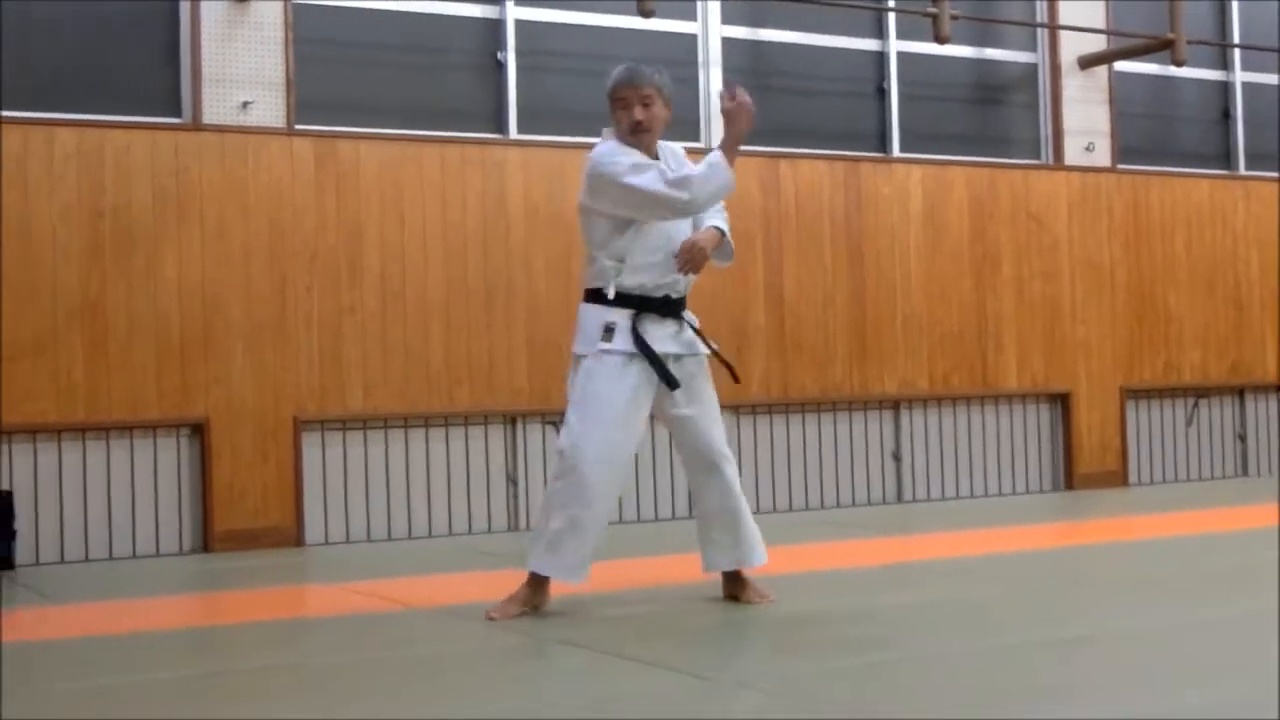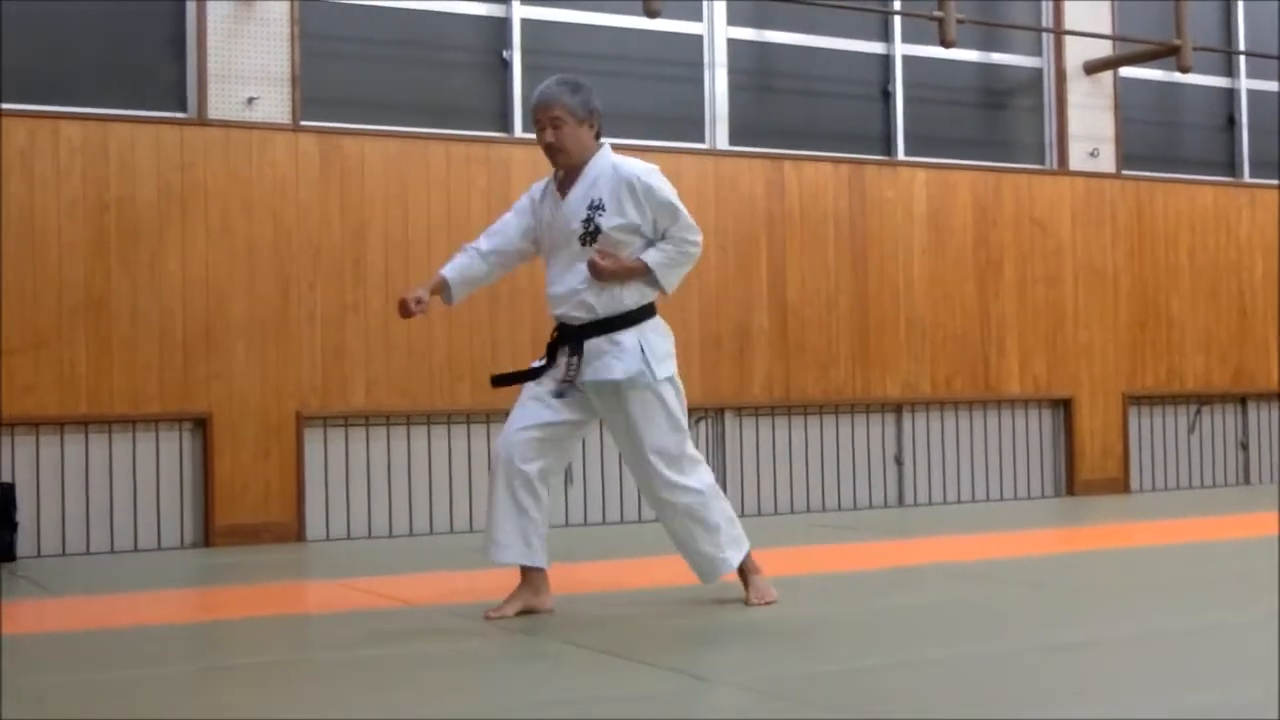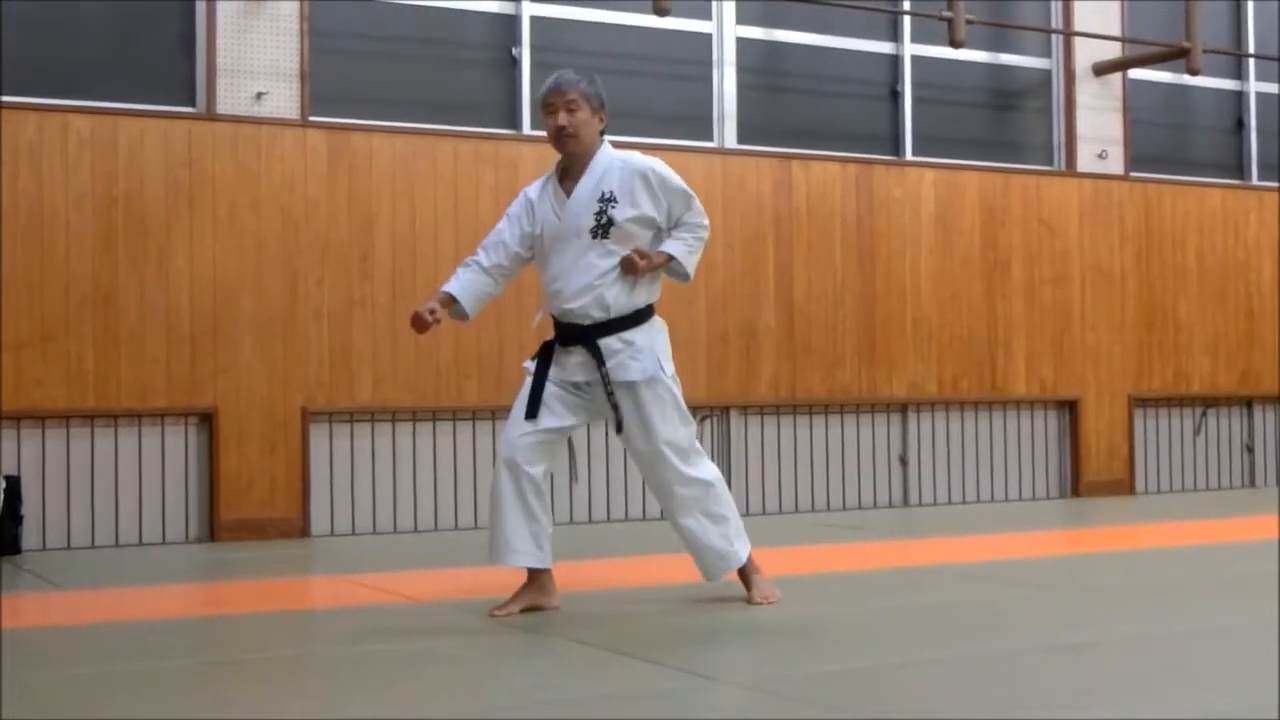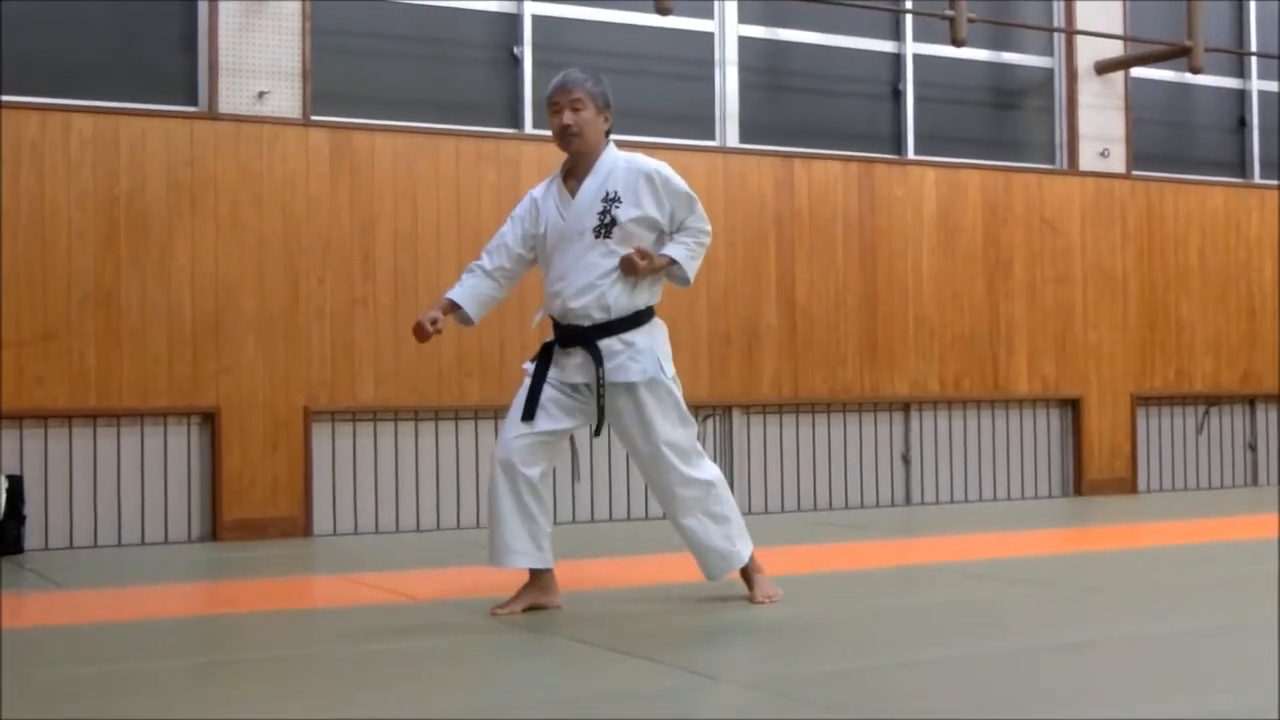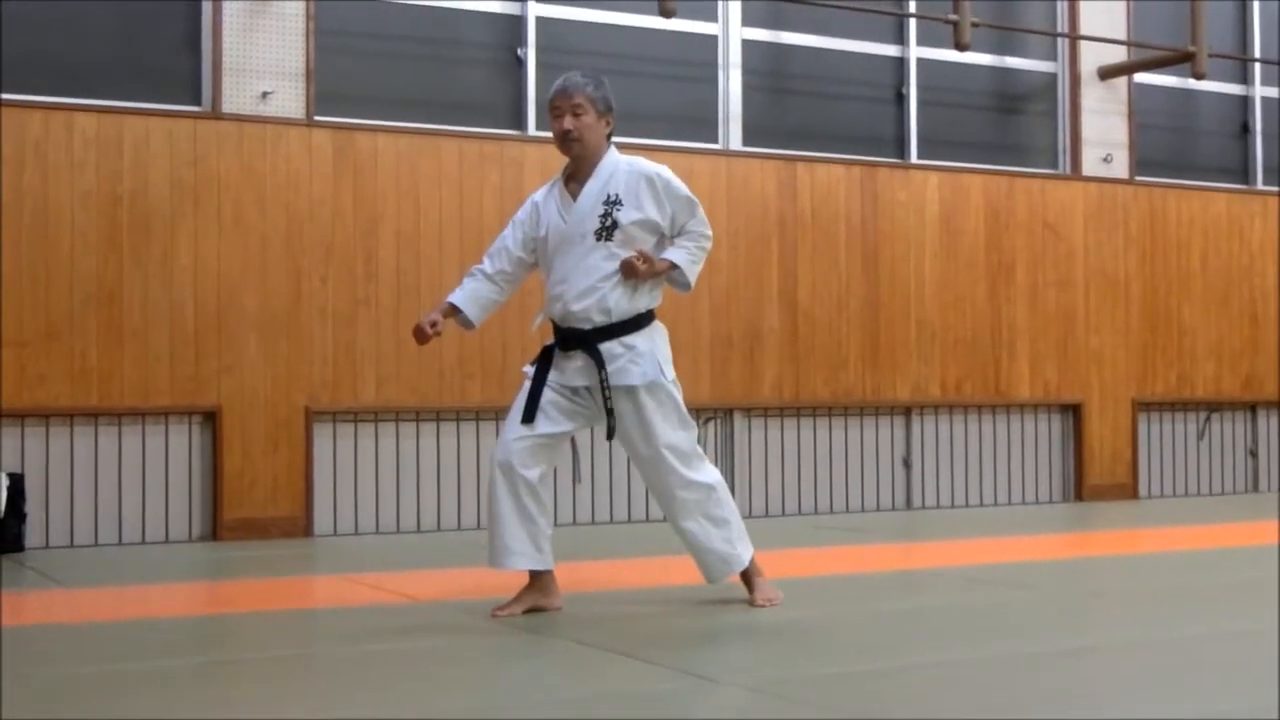
dt=0.4s
person 1, frame 1
left shoulder: (674, 158)
right shoulder: (607, 164)
left elbow: (709, 212)
right elbow: (690, 195)
left wrist: (709, 238)
right wrist: (733, 136)
left hip: (673, 328)
right hip: (615, 330)
left knee: (710, 451)
right knee: (593, 456)
left ankle: (734, 572)
right ankle: (538, 584)
person 1, frame 2
left shoulder: (633, 178)
right shoulder: (543, 198)
left elbow: (685, 241)
right elbow: (490, 250)
left wrist: (629, 270)
right wrist: (431, 290)
left hip: (631, 350)
right hip: (570, 354)
left knee: (669, 467)
right knee: (517, 454)
left ankle: (744, 567)
right ankle: (534, 584)
person 1, frame 3
left shoulder: (640, 172)
right shoulder: (535, 198)
left elbow: (695, 222)
right elbow: (492, 262)
left wrist: (661, 260)
right wrist: (441, 303)
left hip: (633, 347)
right hip: (566, 353)
left knee: (678, 462)
right knee: (518, 454)
left ankle: (747, 567)
right ankle: (539, 582)
person 1, frame 4
left shoulder: (645, 175)
right shoulder: (540, 200)
left elbow: (697, 228)
right elbow: (496, 265)
left wrist: (663, 261)
right wrist: (442, 309)
left hip: (633, 348)
right hip: (565, 354)
left knee: (678, 462)
right knee: (515, 454)
left ankle: (749, 567)
right ankle: (540, 582)
person 1, frame 5
left shoulder: (647, 178)
right shoulder: (542, 204)
left elbow: (698, 232)
right elbow: (497, 269)
left wrist: (663, 266)
right wrist: (443, 313)
left hip: (633, 352)
right hip: (566, 357)
left knee: (678, 464)
right knee: (515, 456)
left ankle: (749, 569)
right ankle: (541, 583)
